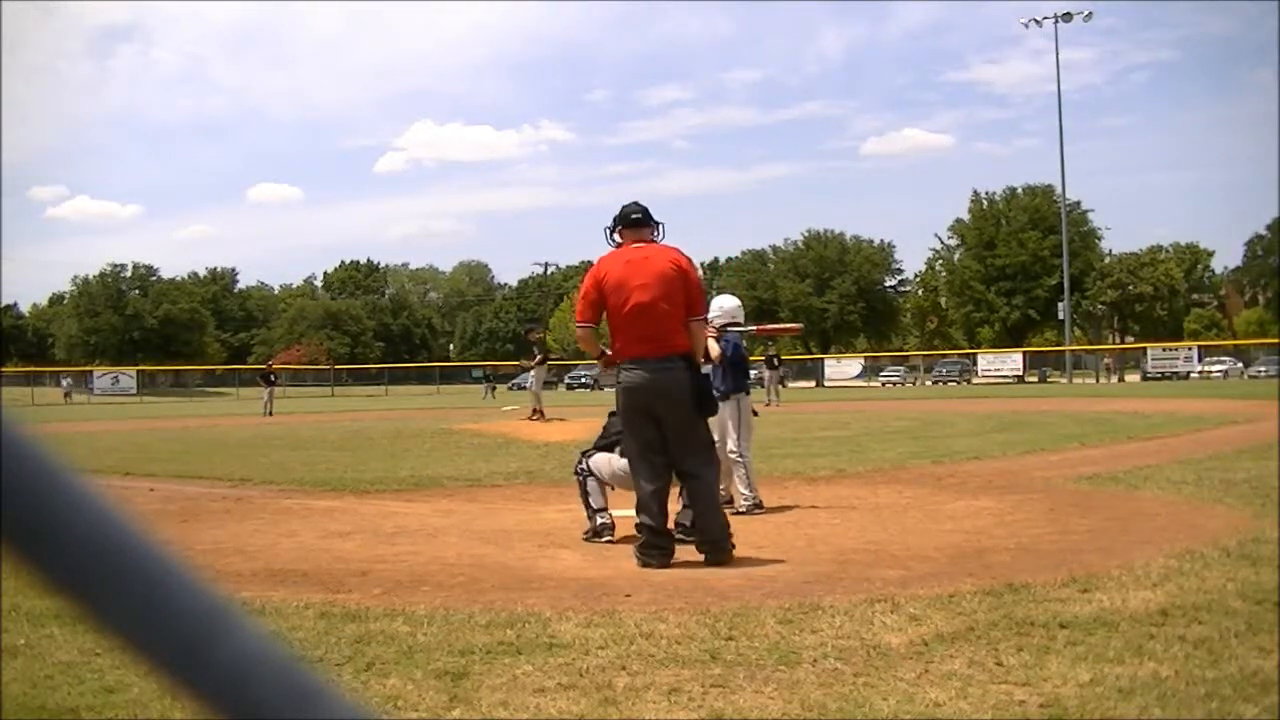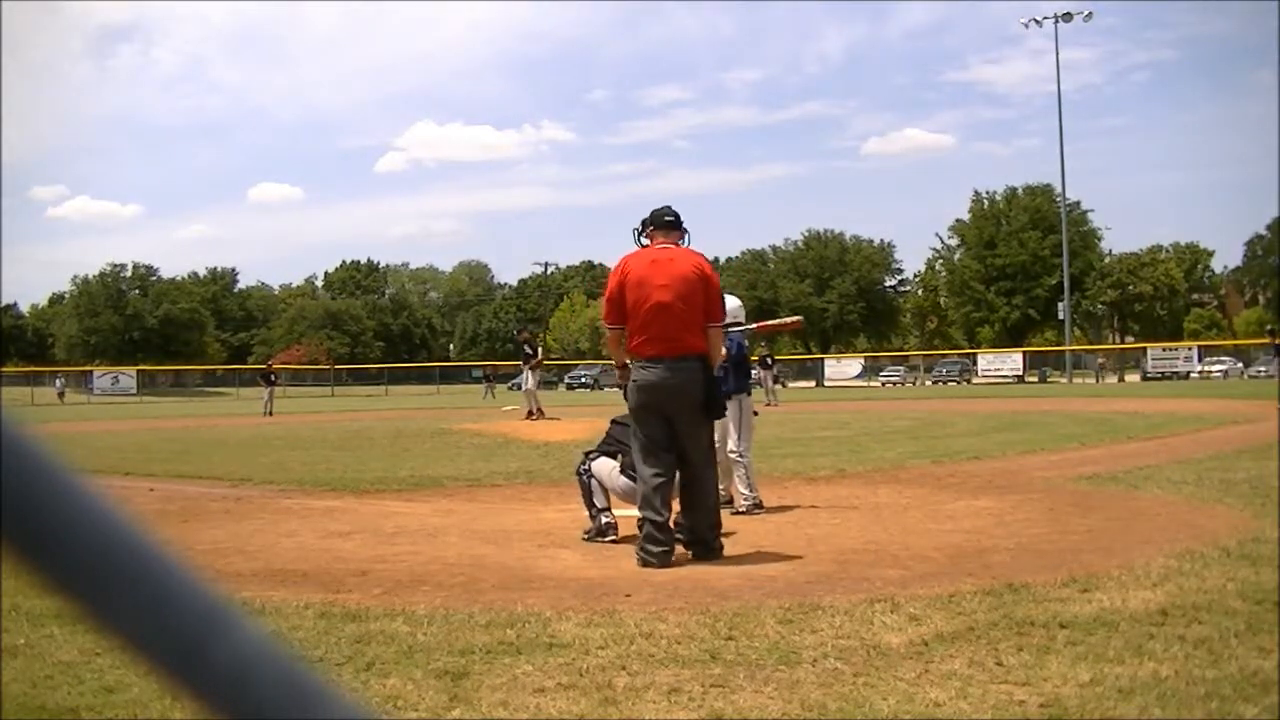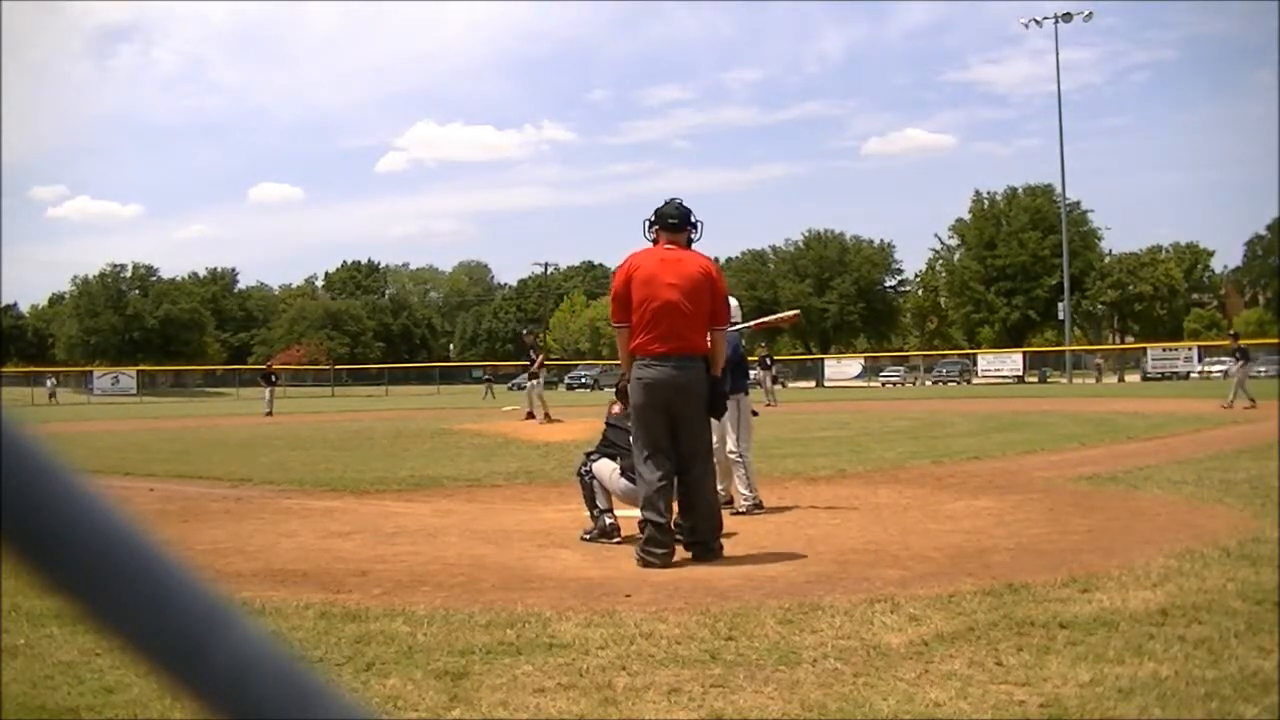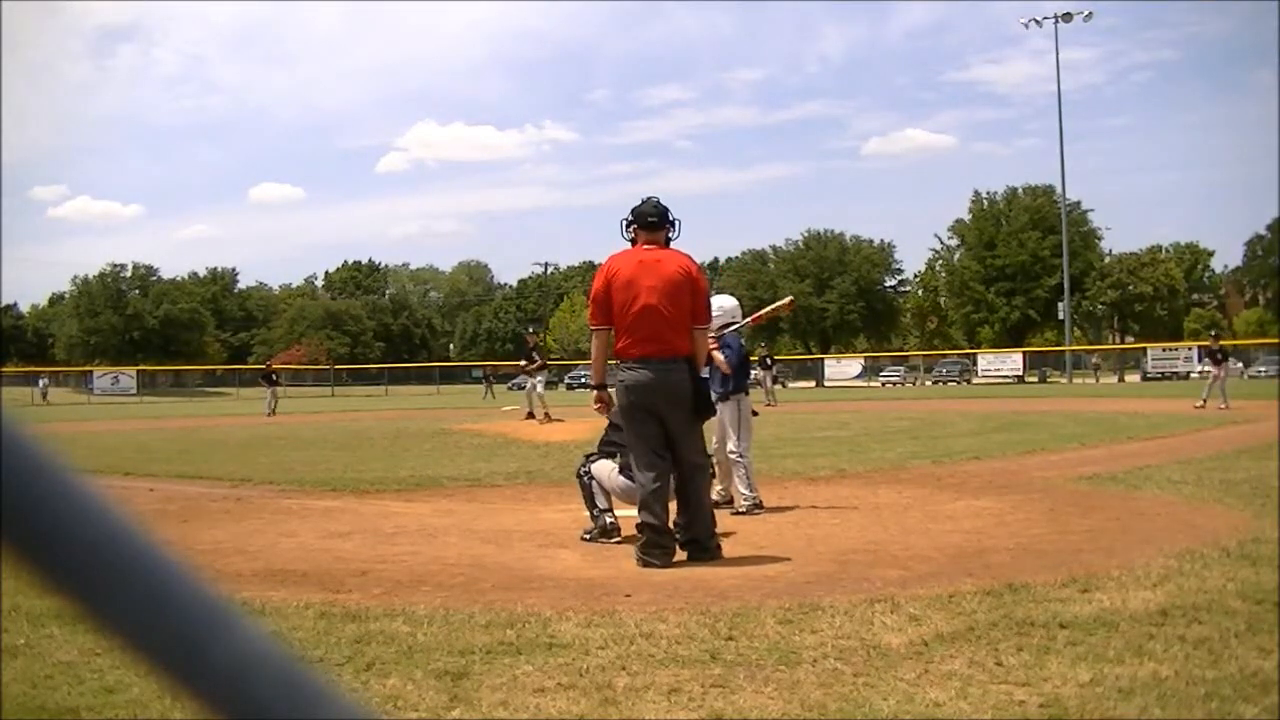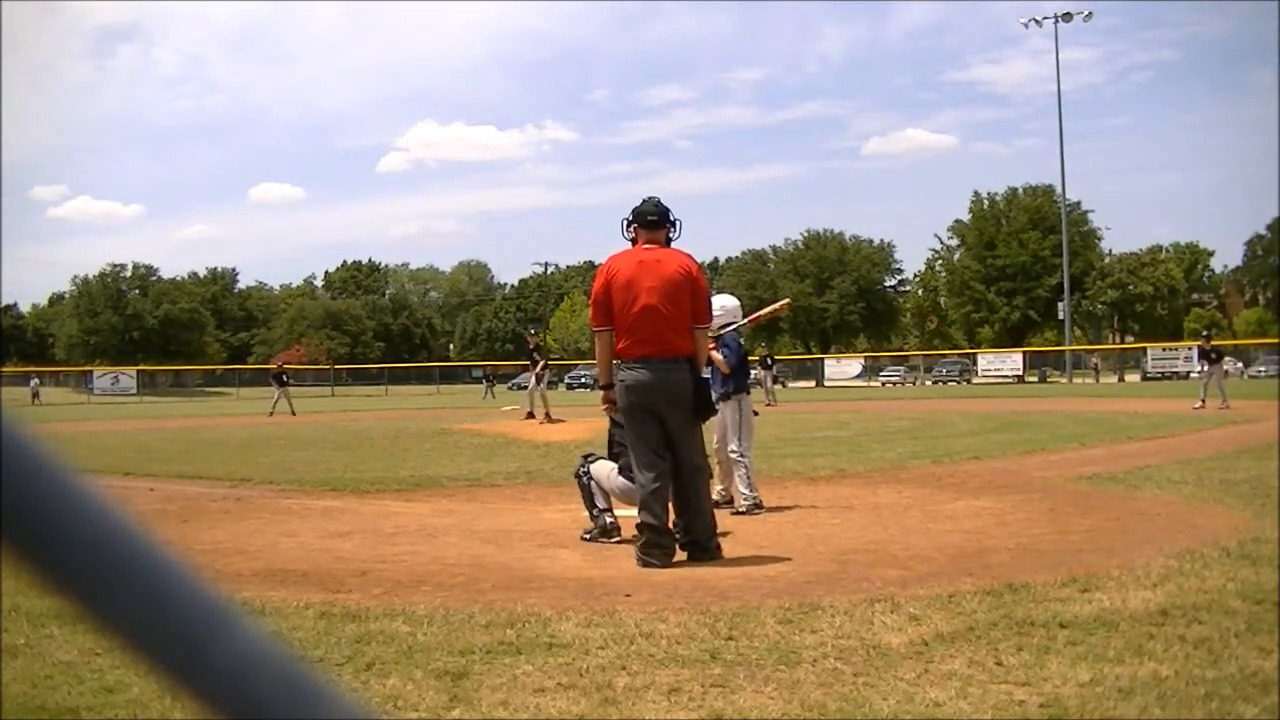
dt=0.7s
person 1, frame 1
left shoulder: (602, 268)
right shoulder: (677, 260)
left elbow: (584, 333)
right elbow: (697, 324)
left wrist: (605, 358)
right wrist: (695, 370)
left hip: (632, 376)
right hip: (676, 371)
left knee: (647, 467)
right knee: (698, 461)
left ankle: (654, 548)
right ankle: (715, 543)
person 1, frame 2
left shoulder: (626, 266)
right shoulder: (700, 264)
left elbow: (613, 333)
right elbow: (714, 330)
left wrist: (623, 365)
right wrist: (710, 375)
left hip: (645, 375)
right hip: (691, 372)
left knee: (652, 465)
right knee: (698, 463)
left ankle: (655, 547)
right ankle: (704, 542)
person 1, frame 3
left shoulder: (631, 265)
right shoulder: (706, 267)
left elbow: (622, 330)
right elbow: (718, 332)
left wrist: (630, 376)
right wrist: (715, 378)
left hip: (647, 373)
right hip: (693, 372)
left knee: (653, 463)
right knee: (698, 463)
left ankle: (656, 547)
right ankle: (704, 543)
person 1, frame 4
left shoulder: (611, 268)
right shoulder: (687, 266)
left elbow: (600, 332)
right elbow: (700, 331)
left wrist: (599, 385)
right wrist: (697, 376)
left hip: (633, 376)
right hip: (678, 373)
left knee: (649, 466)
right knee: (691, 463)
left ankle: (655, 548)
right ankle: (700, 543)
person 1, frame 5
left shoulder: (611, 268)
right shoulder: (687, 266)
left elbow: (602, 334)
right elbow: (701, 330)
left wrist: (606, 385)
right wrist: (697, 376)
left hip: (632, 375)
right hip: (678, 373)
left knee: (648, 465)
right knee: (690, 463)
left ankle: (654, 547)
right ankle: (700, 543)
person 2, frame 1
left shoulder: (732, 338)
right shoulder: (725, 337)
left elbow: (717, 356)
right elbow: (703, 353)
left wrist: (709, 337)
right wrist: (707, 337)
left hip: (735, 401)
right hip: (723, 401)
left knee: (736, 450)
right knee: (719, 449)
left ankle: (750, 500)
right ankle: (722, 493)
person 2, frame 2
left shoulder: (735, 337)
right shoulder: (727, 337)
left elbow: (723, 355)
left hip: (736, 401)
right hip: (725, 401)
left knee: (736, 450)
right knee: (719, 449)
left ankle: (750, 500)
right ankle: (723, 494)
person 2, frame 3
left shoulder: (732, 337)
right shoulder: (723, 337)
left hip: (734, 400)
left knee: (736, 450)
right knee: (719, 449)
left ankle: (750, 500)
right ankle: (723, 494)
person 2, frame 4
left shoulder: (731, 338)
right shoulder: (722, 338)
left elbow: (727, 366)
left wrist: (711, 347)
left hip: (734, 401)
right hip: (723, 401)
left knee: (736, 450)
right knee: (719, 449)
left ankle: (751, 500)
right ankle: (722, 494)
person 2, frame 5
left shoulder: (730, 338)
right shoulder: (721, 338)
left elbow: (726, 366)
left wrist: (709, 347)
left hip: (736, 400)
right hip: (724, 401)
left knee: (737, 450)
right knee: (721, 448)
left ankle: (751, 500)
right ankle: (722, 494)
